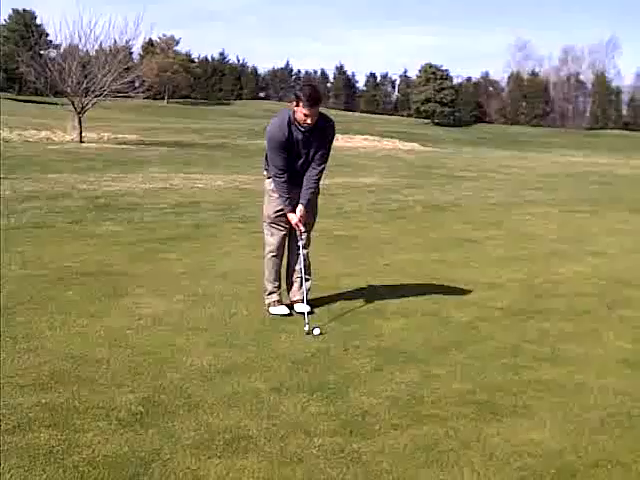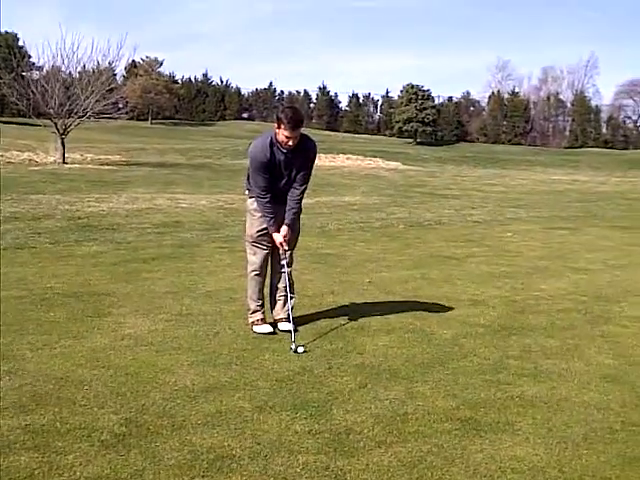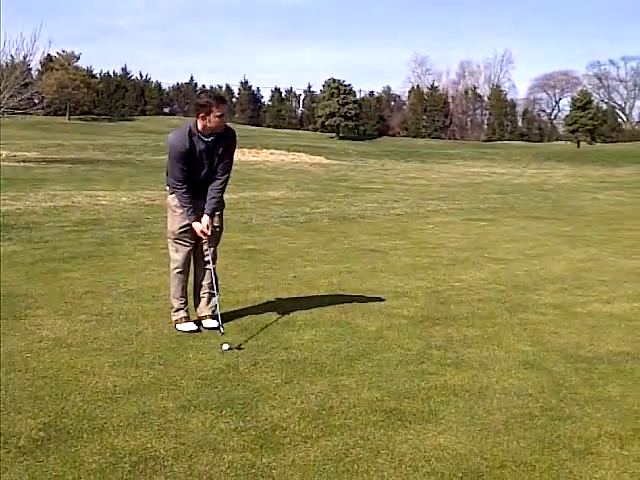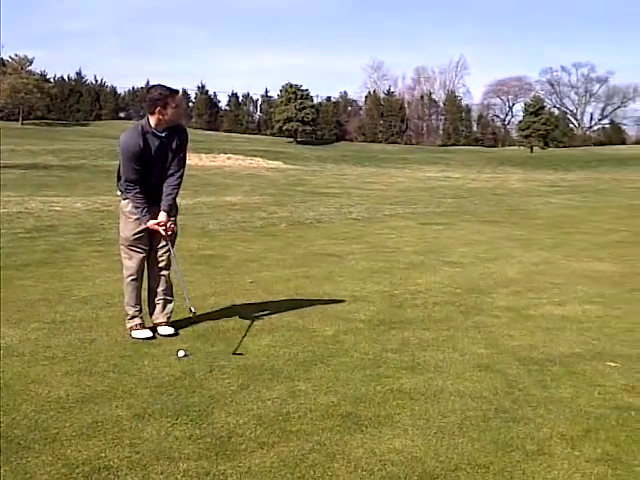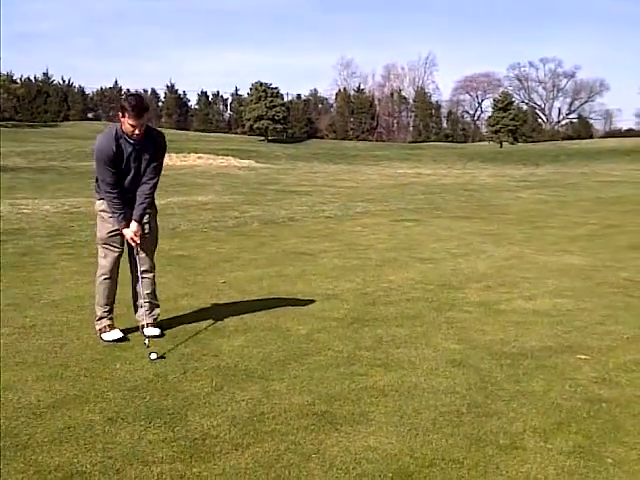
dt=1s
person 1, frame 1
left shoulder: (326, 126)
right shoulder: (277, 127)
left elbow: (317, 167)
right elbow: (279, 173)
left wrist: (303, 204)
right wrist: (289, 209)
left hip: (307, 184)
right hip: (278, 183)
left knee: (302, 242)
right knee: (275, 242)
left ankle: (297, 295)
right ankle: (272, 297)
person 1, frame 2
left shoulder: (308, 147)
right shoulder: (259, 149)
left elbow: (298, 188)
right elbow: (262, 193)
left wrist: (287, 224)
right wrist: (272, 229)
left hip: (289, 203)
right hip: (260, 202)
left knee: (285, 260)
right knee: (258, 260)
left ankle: (281, 313)
right ankle: (256, 315)
person 1, frame 3
left shoulder: (228, 136)
right shoulder: (179, 139)
left elbow: (220, 178)
right elbow: (179, 184)
left wrist: (208, 213)
right wrist: (192, 219)
left hip: (211, 199)
right hip: (181, 198)
left knee: (208, 257)
right knee: (180, 257)
left ankle: (206, 310)
right ankle: (179, 313)
person 1, frame 4
left shoulder: (179, 134)
right shoulder: (132, 139)
left elbow: (175, 175)
right elbow: (132, 184)
left wrist: (165, 211)
right wrist: (146, 218)
left hip: (164, 203)
right hip: (135, 204)
left knee: (162, 264)
right knee: (134, 265)
left ankle: (161, 316)
right ankle: (134, 320)
person 1, frame 5
left shoulder: (156, 140)
right shoulder: (106, 143)
left elbow: (149, 182)
right elbow: (109, 188)
left wrist: (137, 219)
right wrist: (122, 224)
left hip: (143, 206)
right hip: (111, 206)
left knee: (145, 264)
right knee: (108, 264)
left ankle: (147, 317)
right ankle: (104, 321)
